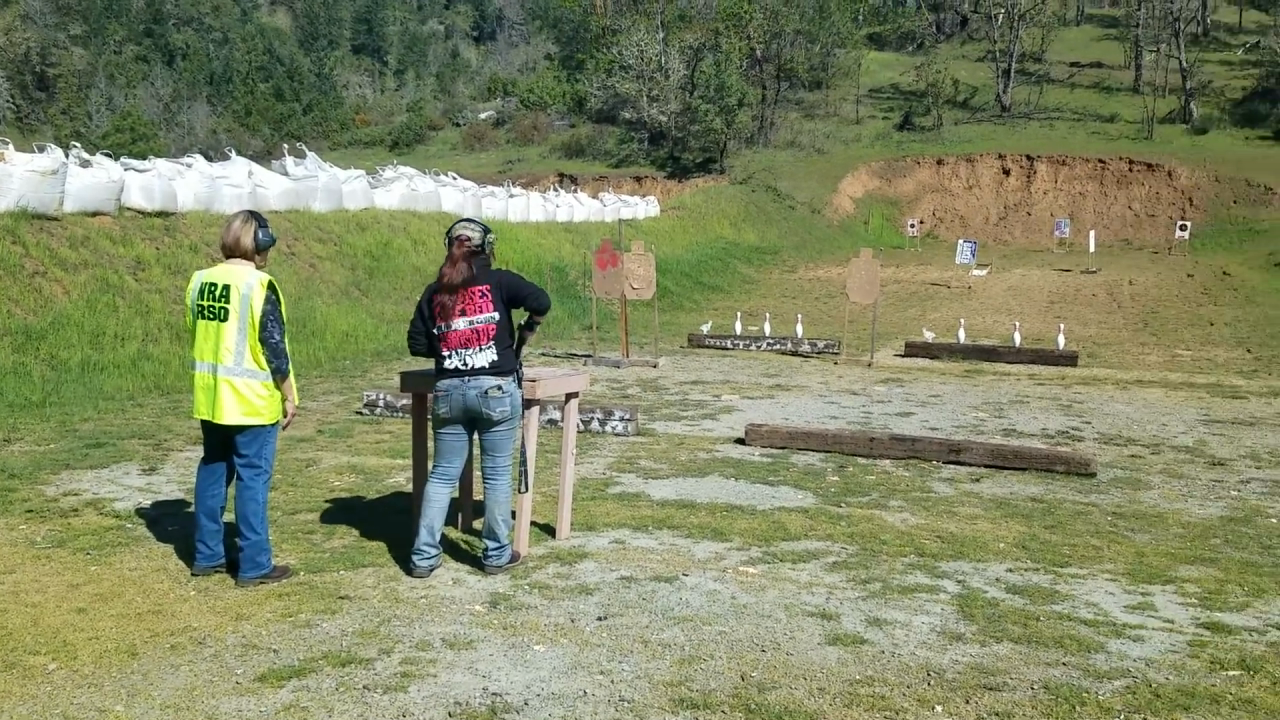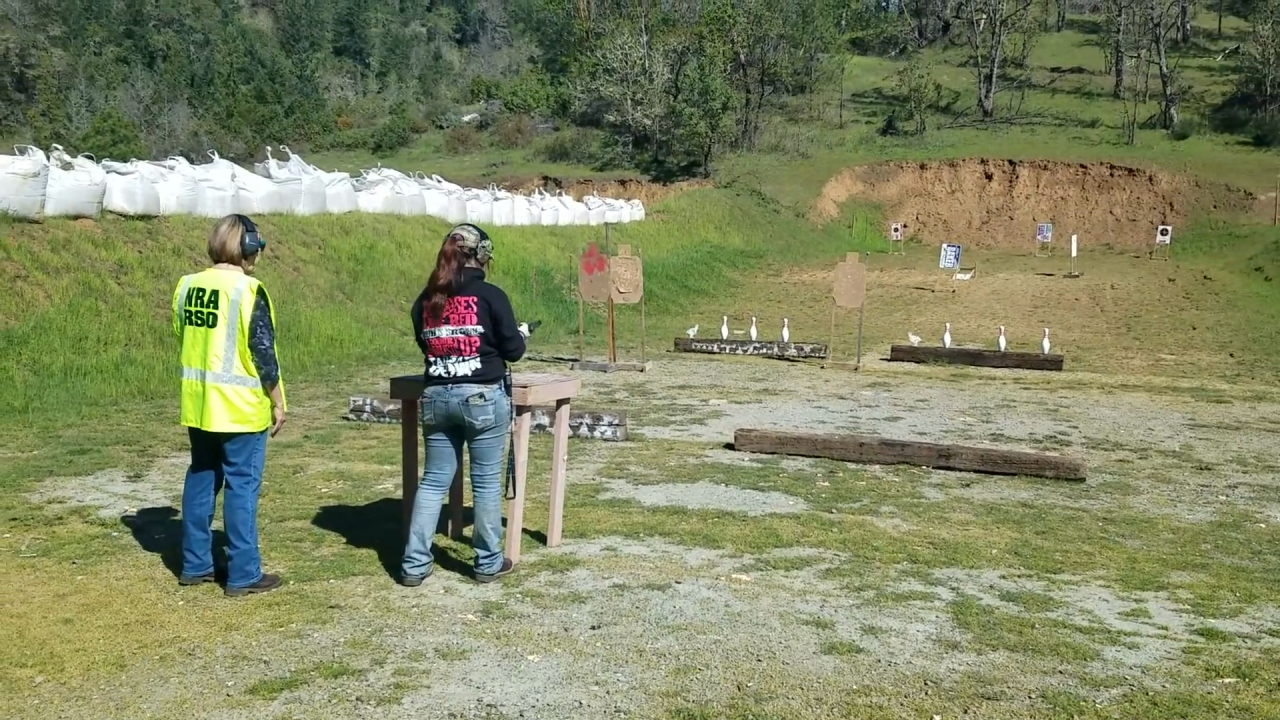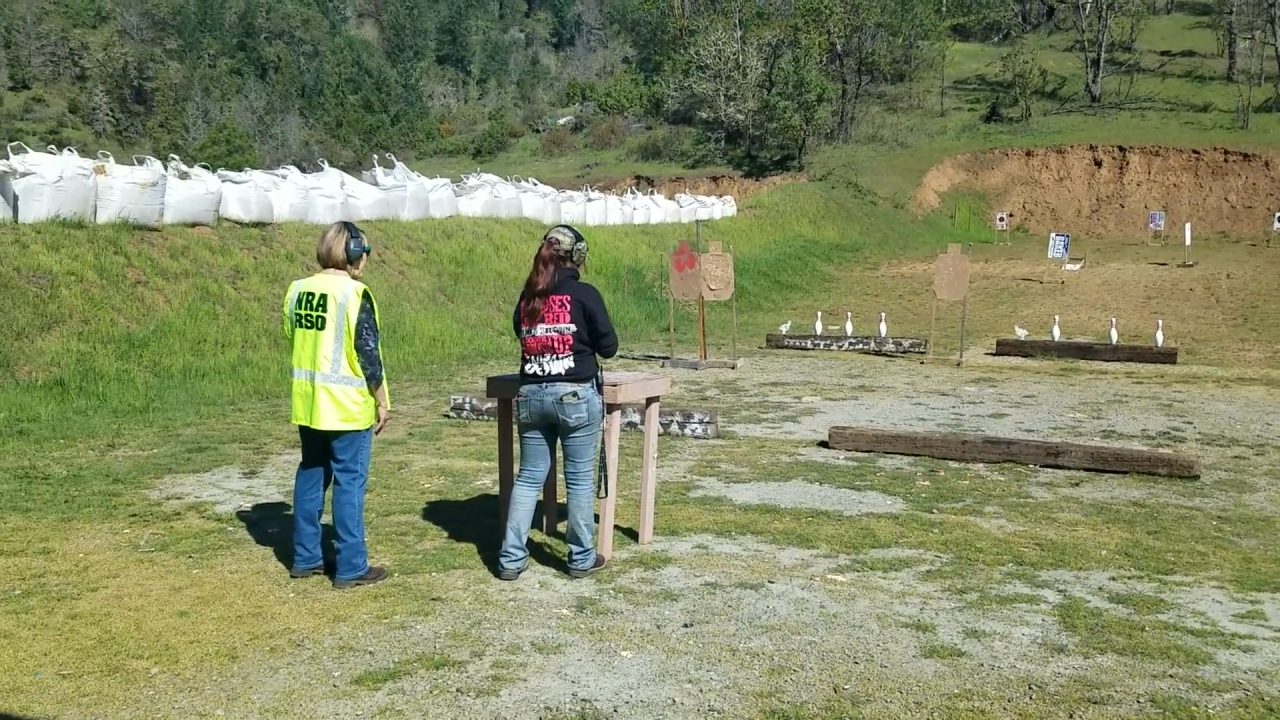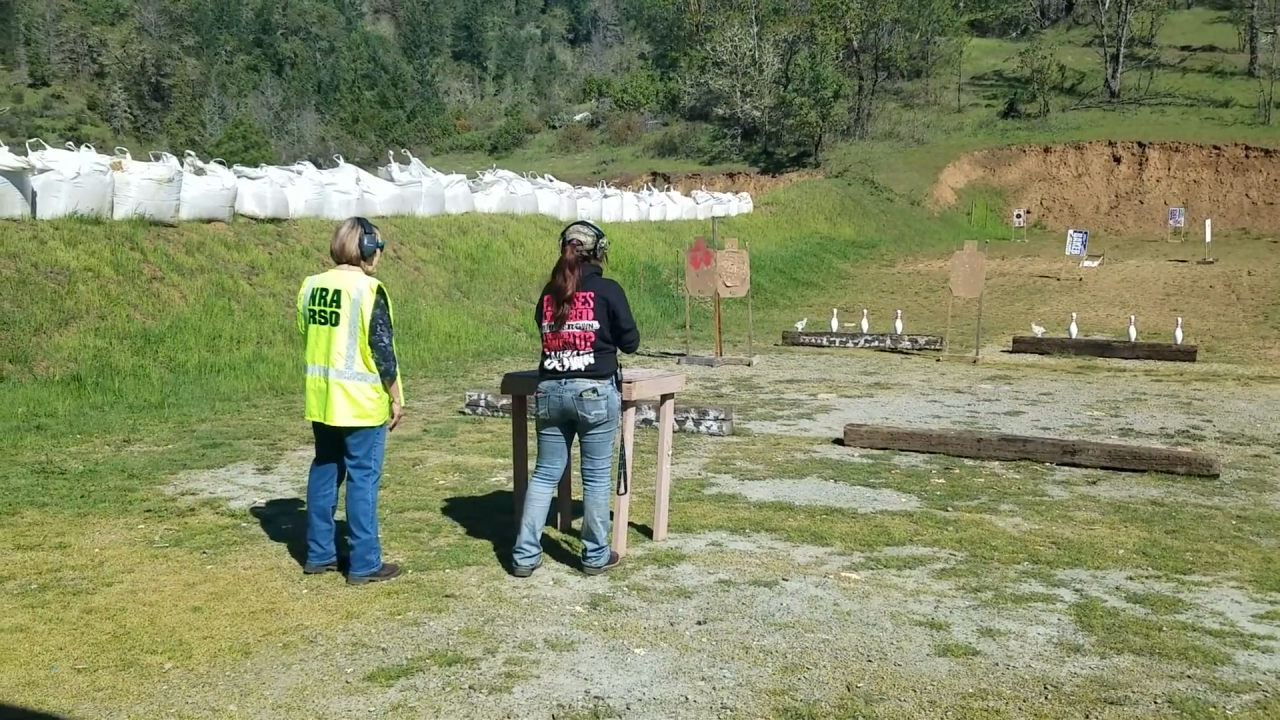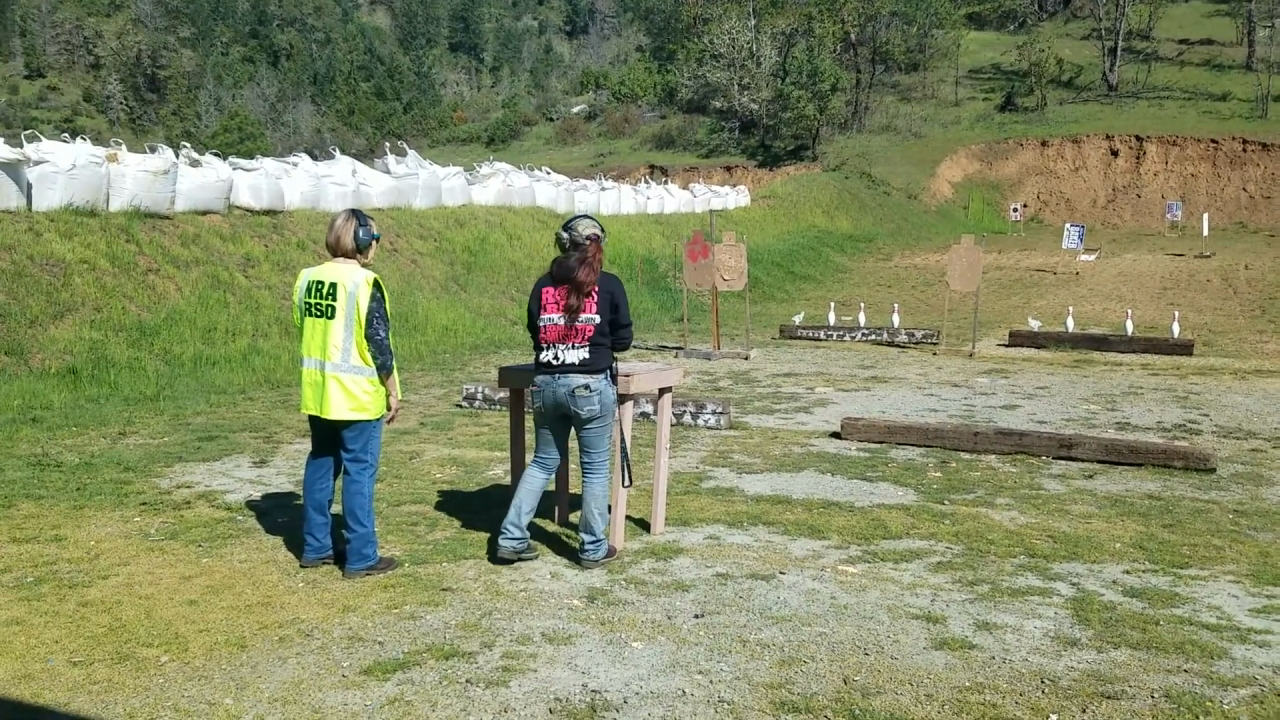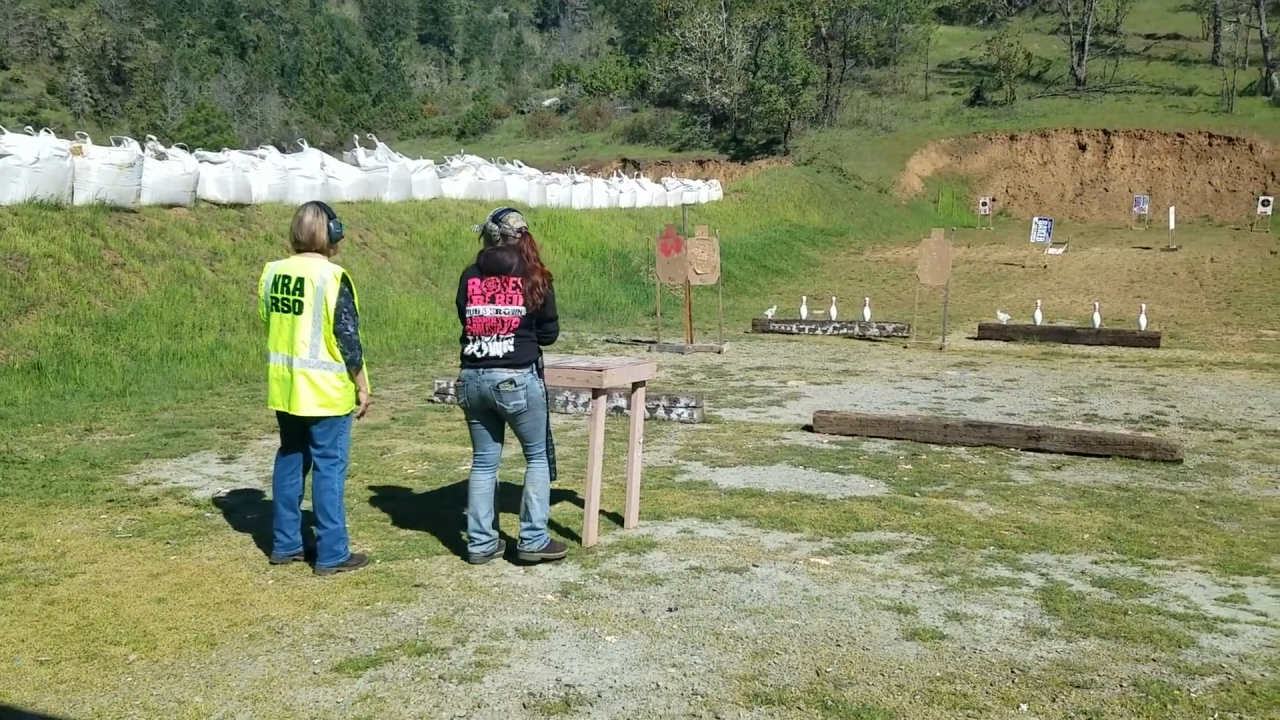
dt=0.5s
person 1, frame 1
left shoulder: (199, 281)
right shoulder: (259, 284)
left elbow: (198, 335)
right elbow: (274, 347)
right wrist: (288, 396)
left hip: (210, 398)
right hip: (252, 400)
left knee: (212, 471)
right knee: (253, 479)
left ankle: (207, 556)
right ankle: (254, 565)
person 1, frame 2
left shoulder: (187, 286)
right shoulder: (248, 290)
left elbow: (183, 340)
right elbow: (264, 353)
right wrist: (277, 403)
left hip: (198, 404)
right hip: (240, 407)
left knee: (201, 480)
right knee: (242, 487)
left ankle: (195, 564)
right ankle: (243, 574)
person 1, frame 3
left shoulder: (297, 291)
right shoulder: (354, 294)
left elbow: (295, 343)
right elbow: (368, 355)
right wrist: (381, 401)
left hip: (308, 404)
right hip: (347, 406)
left knee: (311, 476)
right knee: (349, 483)
left ankle: (306, 557)
right ankle: (351, 567)
person 1, frame 4
left shoulder: (311, 286)
right shoulder: (369, 289)
left elbow: (307, 338)
right elbow: (383, 351)
right wrist: (395, 398)
left hip: (322, 399)
right hip: (361, 402)
left knee: (324, 472)
right knee: (362, 479)
left ankle: (319, 554)
right ankle: (364, 563)
person 1, frame 5
left shoulder: (307, 279)
right shoulder: (365, 282)
left elbow: (305, 332)
right elbow: (379, 344)
right wrist: (392, 392)
left hip: (317, 393)
right hip: (358, 396)
left knee: (321, 466)
right knee: (359, 473)
left ankle: (315, 548)
right ankle: (361, 557)
person 1, frame 6
left shoulder: (272, 272)
right shoulder: (332, 277)
left elbow: (269, 324)
right elbow: (348, 339)
right wrist: (362, 387)
left hip: (285, 388)
right hip: (326, 391)
left knee: (290, 462)
right knee: (329, 469)
left ankle: (286, 544)
right ankle: (332, 554)
person 2, frame 1
left shoulder: (434, 292)
right shoulder: (499, 280)
left elbow: (416, 344)
right elbow: (541, 303)
right wrist: (526, 329)
left hip: (449, 391)
right hip: (497, 389)
left knee: (442, 474)
right knee: (497, 474)
left ankle: (423, 557)
right ankle: (496, 554)
person 2, frame 2
left shoulder: (426, 299)
right shoulder: (490, 295)
right elbow: (513, 350)
right wrist: (521, 334)
left hip: (437, 397)
right hip: (483, 397)
left knee: (433, 480)
right knee: (486, 482)
left ankle: (414, 564)
right ankle: (488, 562)
person 2, frame 3
left shoulder: (527, 297)
right shoulder: (584, 293)
right elbow: (608, 347)
left hip: (531, 395)
right hip: (576, 395)
left knee: (528, 477)
right knee: (579, 478)
left ankle: (511, 558)
right ankle: (581, 558)
person 2, frame 4
left shoulder: (548, 293)
right shoulder: (608, 290)
right elbow: (630, 342)
left hip: (550, 391)
right hip: (595, 392)
left knee: (545, 473)
right knee: (596, 475)
left ankle: (525, 555)
right ankle: (595, 555)
person 2, frame 5
left shoulder: (544, 284)
right shoulder: (608, 285)
left elbow: (534, 331)
right elbow: (623, 340)
left hip: (546, 384)
right hip: (591, 385)
left knee: (543, 462)
right knee: (595, 468)
left ankle: (511, 538)
right ankle: (593, 548)
person 2, frame 6
left shoulder: (469, 276)
right shoulder: (535, 277)
left elbow: (465, 321)
right elbow: (549, 333)
left hip: (474, 378)
right hip: (518, 379)
left knee: (484, 461)
right knee: (538, 456)
left ankle: (481, 542)
right ankle: (534, 539)
